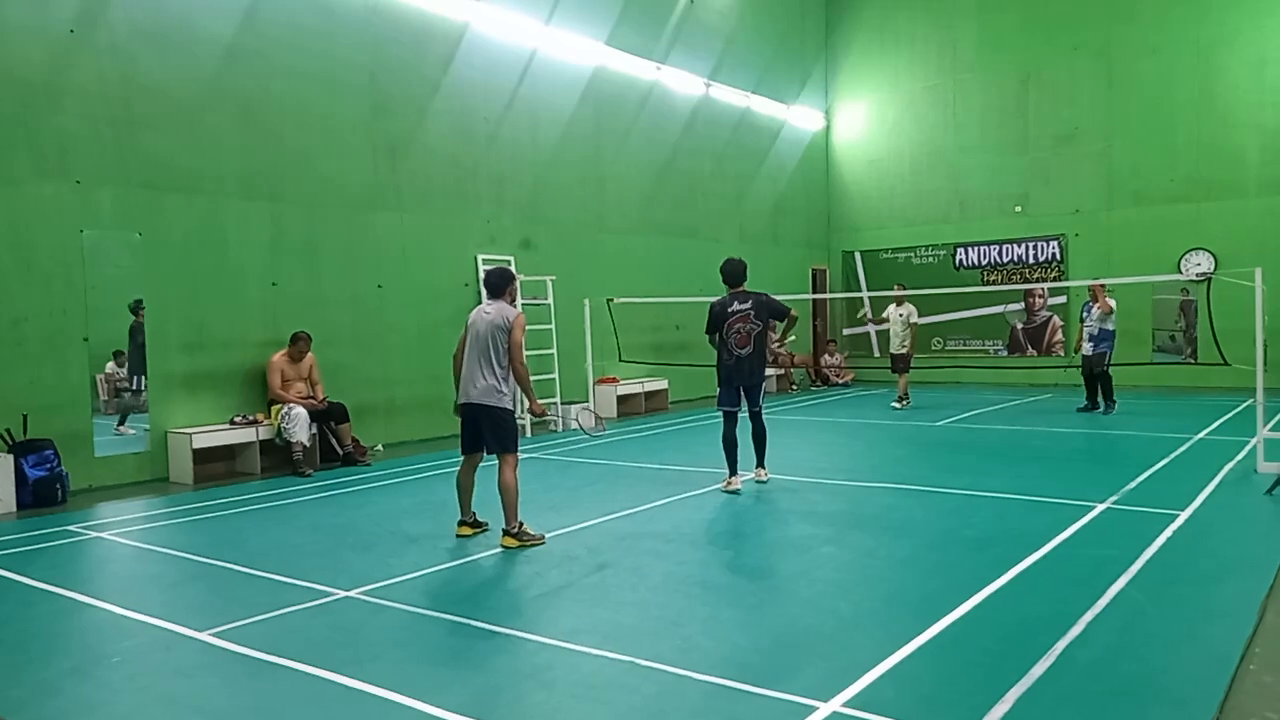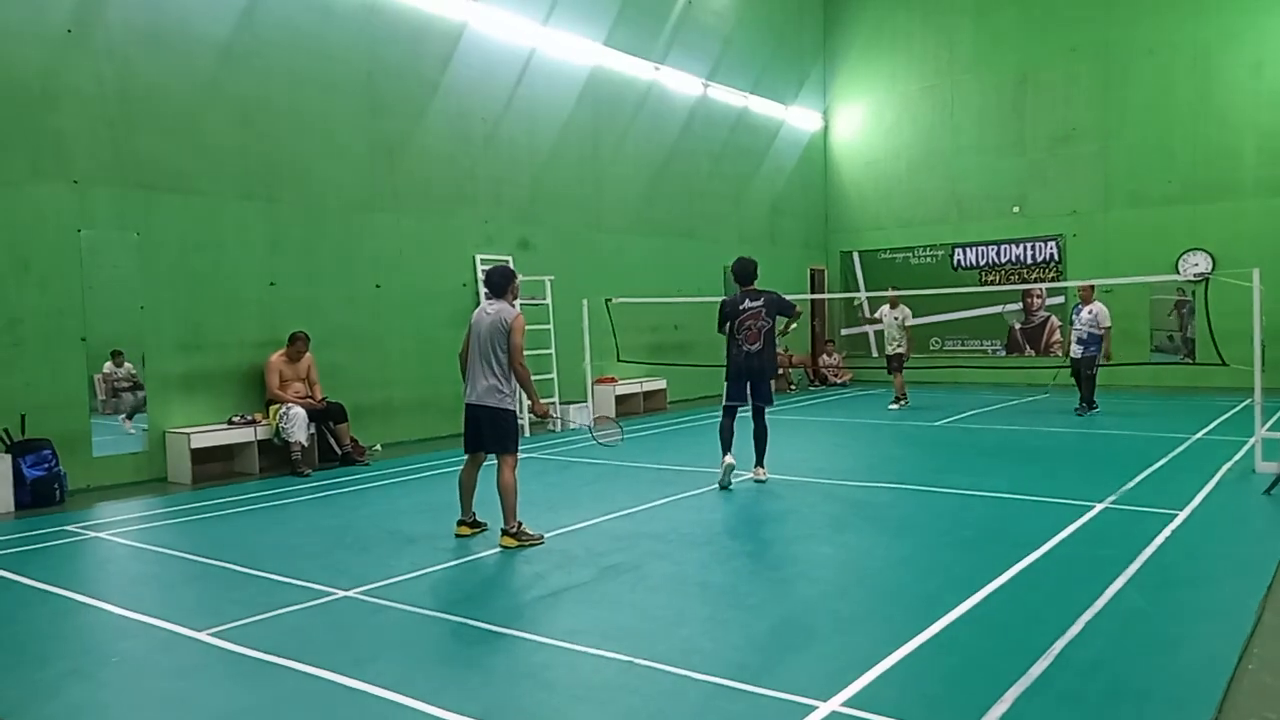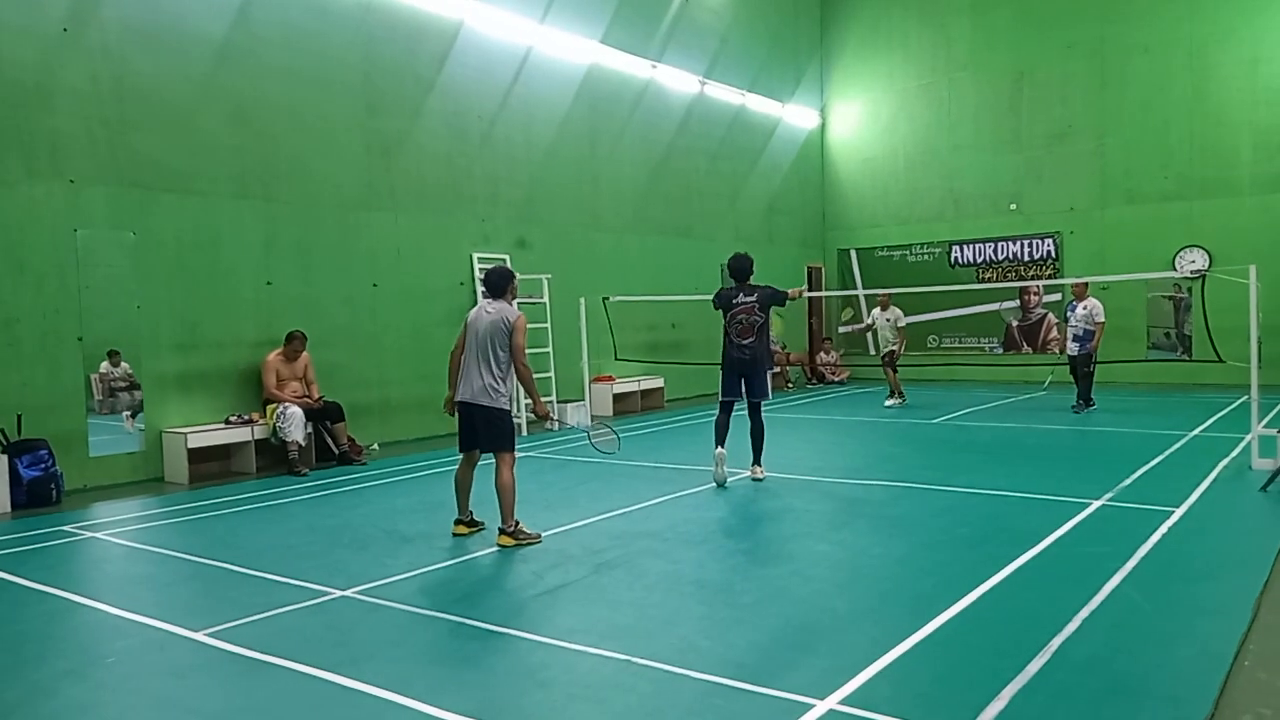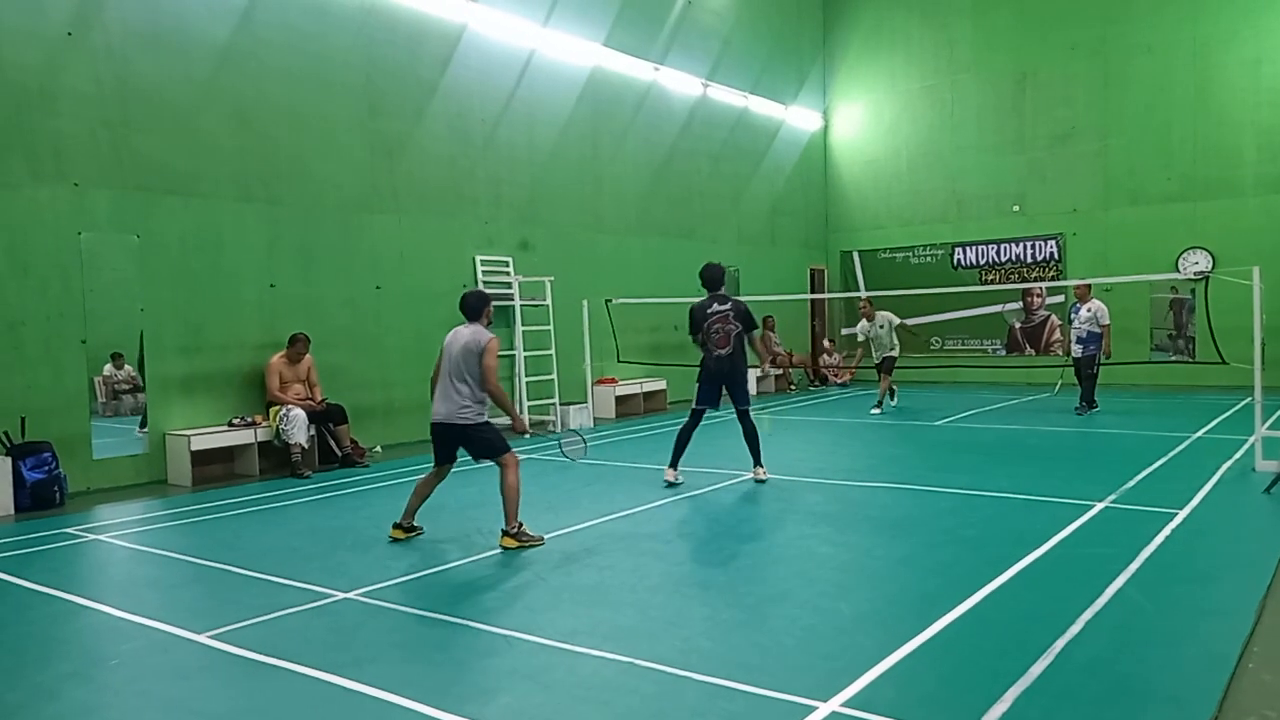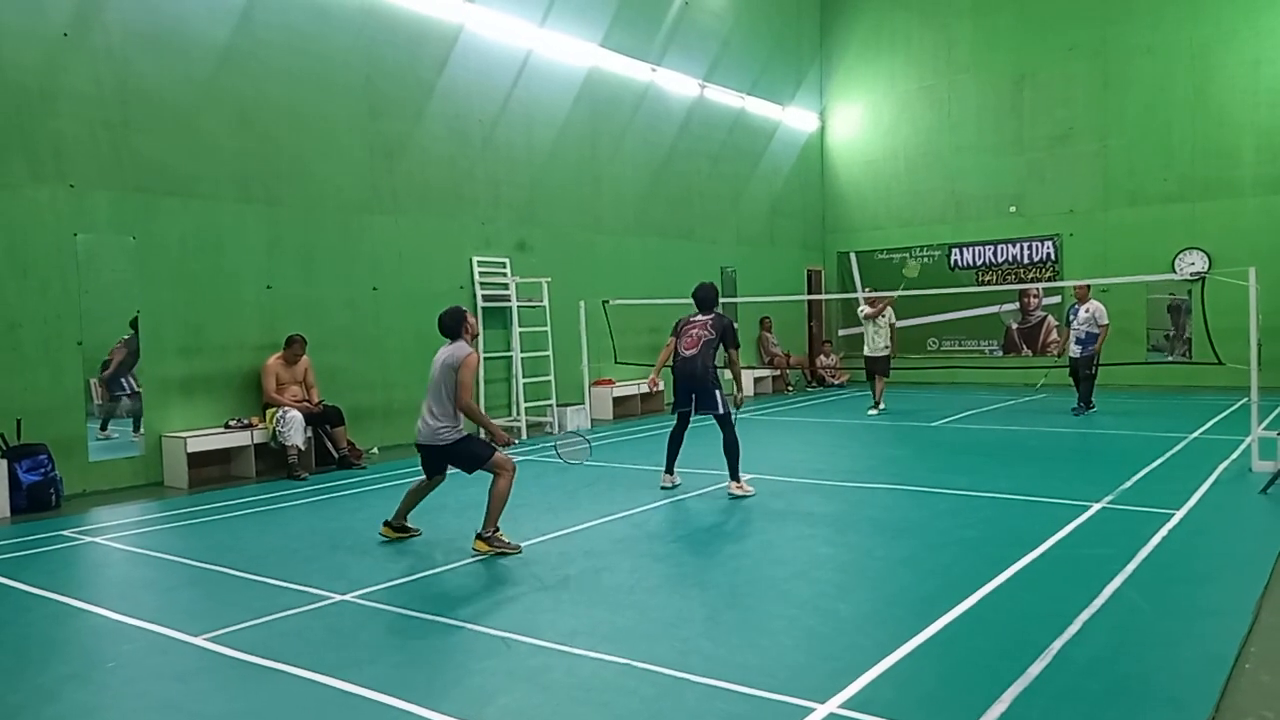
dt=0.5s
person 1, frame 1
left shoulder: (475, 314)
right shoulder: (514, 316)
left elbow: (458, 356)
right elbow: (517, 363)
left wrist: (459, 393)
right wrist: (532, 400)
left hip: (469, 399)
right hip: (495, 400)
left knee: (470, 459)
right knee: (508, 462)
left ankle: (466, 520)
right ankle: (512, 530)
person 1, frame 2
left shoulder: (478, 313)
right shoulder: (513, 317)
left elbow: (464, 355)
right elbow: (517, 364)
right wrist: (535, 400)
left hip: (474, 399)
right hip: (499, 401)
left knee: (473, 459)
right knee: (507, 462)
left ankle: (466, 520)
right ankle: (511, 530)
person 1, frame 3
left shoulder: (475, 312)
right shoulder: (514, 317)
left elbow: (456, 353)
right elbow: (520, 364)
left wrist: (452, 391)
right wrist: (537, 401)
left hip: (466, 398)
right hip: (493, 400)
left knee: (469, 457)
right knee: (505, 461)
left ankle: (463, 519)
right ankle: (509, 529)
person 1, frame 4
left shoulder: (452, 335)
right shoulder: (488, 340)
left elbow: (435, 377)
right elbow: (492, 386)
right wrist: (515, 417)
left hip: (440, 418)
right hip: (469, 418)
left knee: (439, 470)
right knee: (509, 463)
left ankle: (403, 524)
right ankle: (512, 530)
person 1, frame 5
left shoulder: (445, 351)
right shoulder: (468, 355)
right elbow: (464, 403)
right wrist: (494, 430)
left hip: (426, 435)
right hip: (447, 436)
left knee: (434, 478)
right knee: (505, 467)
left ankle: (395, 523)
right ankle: (487, 535)
person 2, frame 1
left shoulder: (717, 306)
right shoulder: (762, 301)
left elbow: (712, 339)
right elbow: (793, 316)
right wrist: (782, 337)
left hip: (728, 371)
right hip: (755, 370)
left knee: (729, 423)
right knee: (756, 418)
left ankle: (733, 477)
right ankle: (761, 469)
person 2, frame 2
left shoulder: (728, 303)
right shoulder: (771, 299)
left elbow: (721, 330)
right elbow: (797, 312)
right wrist: (786, 328)
left hip: (737, 367)
right hip: (763, 367)
left knee: (728, 414)
right knee: (759, 416)
left ankle: (727, 455)
right ankle: (759, 468)
person 2, frame 3
left shoulder: (724, 295)
right shoulder: (765, 294)
right elbow: (790, 295)
right wrist: (799, 291)
left hip: (731, 361)
right hip: (756, 362)
left knee: (725, 410)
right knee: (755, 413)
left ankle: (719, 447)
right ankle: (757, 466)
person 2, frame 4
left shoulder: (697, 310)
right shoulder: (739, 307)
right elbow: (753, 339)
right wrist: (764, 361)
left hip: (710, 369)
right hip: (735, 369)
left knee: (694, 419)
right knee: (744, 418)
left ankle: (671, 468)
right ankle: (758, 468)
person 2, frame 5
left shoulder: (683, 322)
right shoulder: (723, 322)
left elbow: (669, 346)
right elbow: (733, 359)
left wrist: (654, 373)
right wrist: (739, 389)
left hip: (680, 372)
right hip: (704, 373)
left knee: (681, 423)
right knee: (727, 425)
left ankle: (668, 475)
right ankle: (735, 482)
